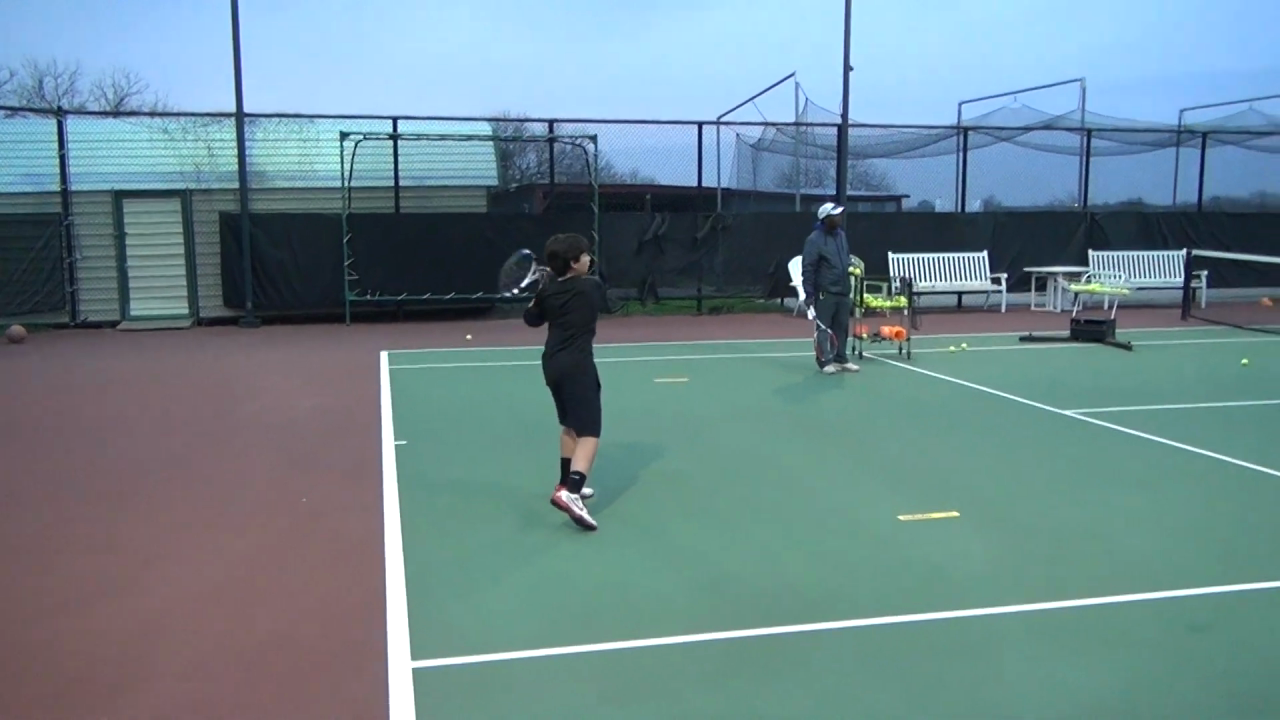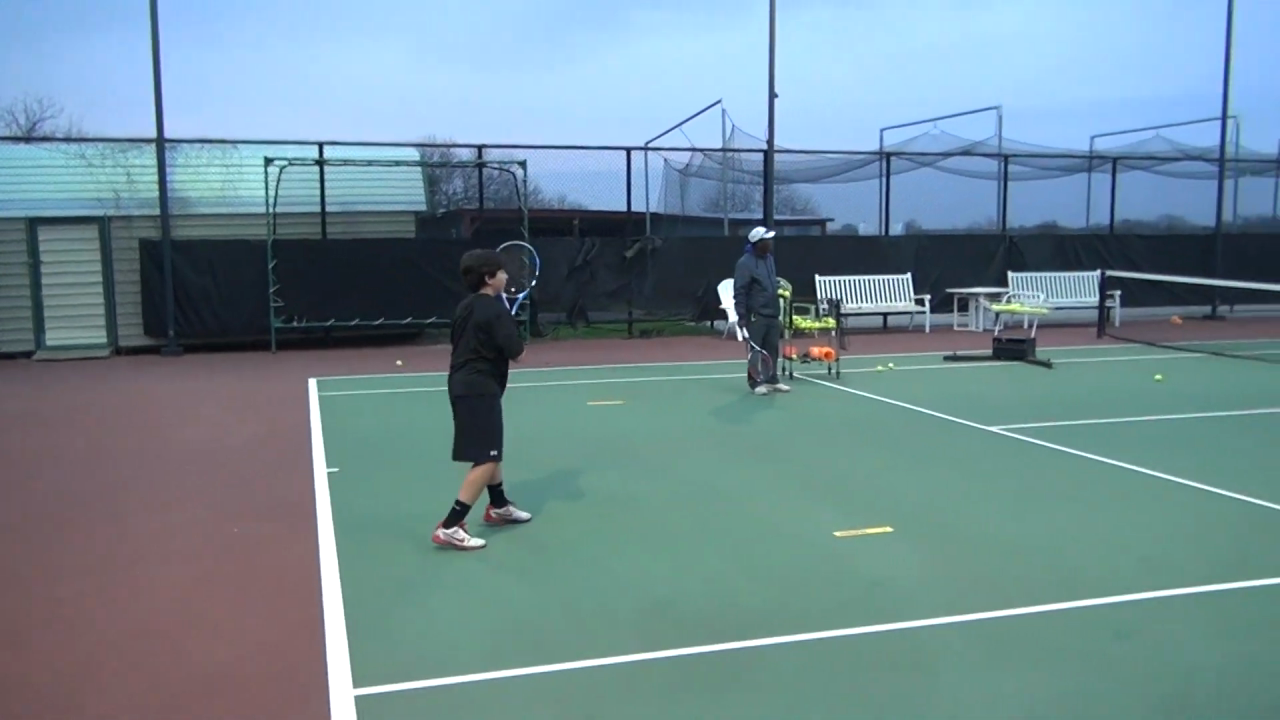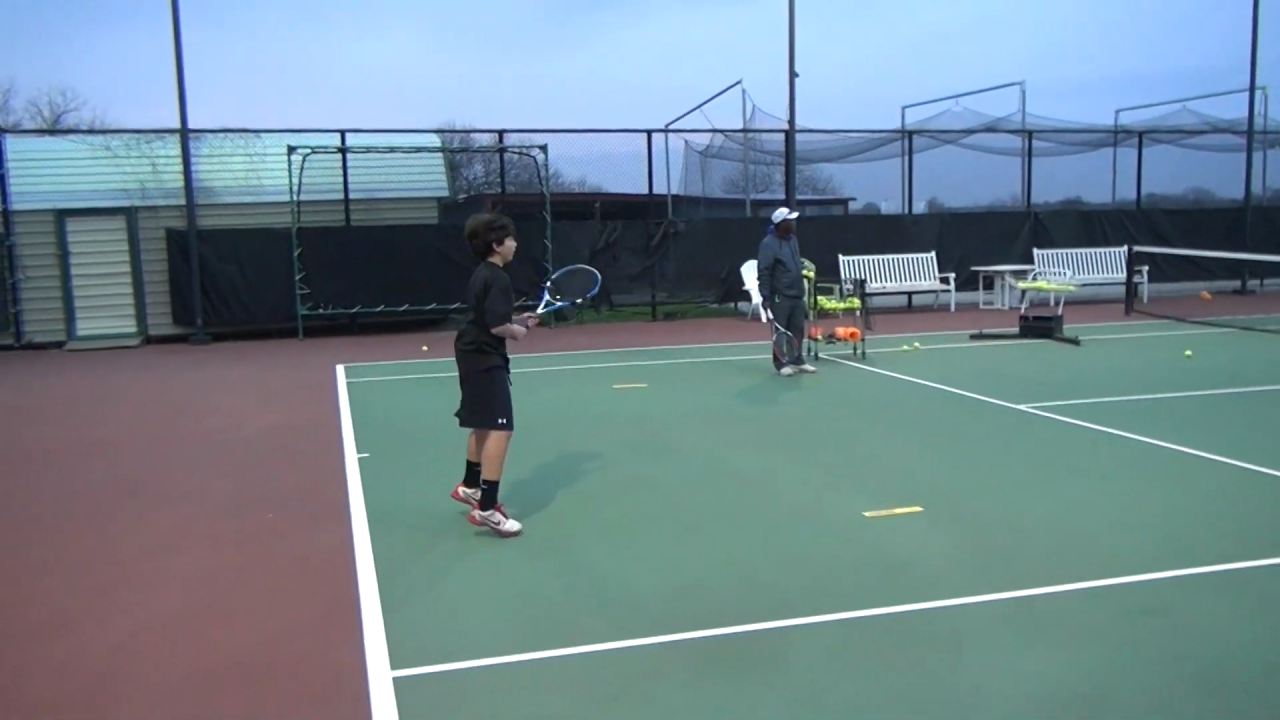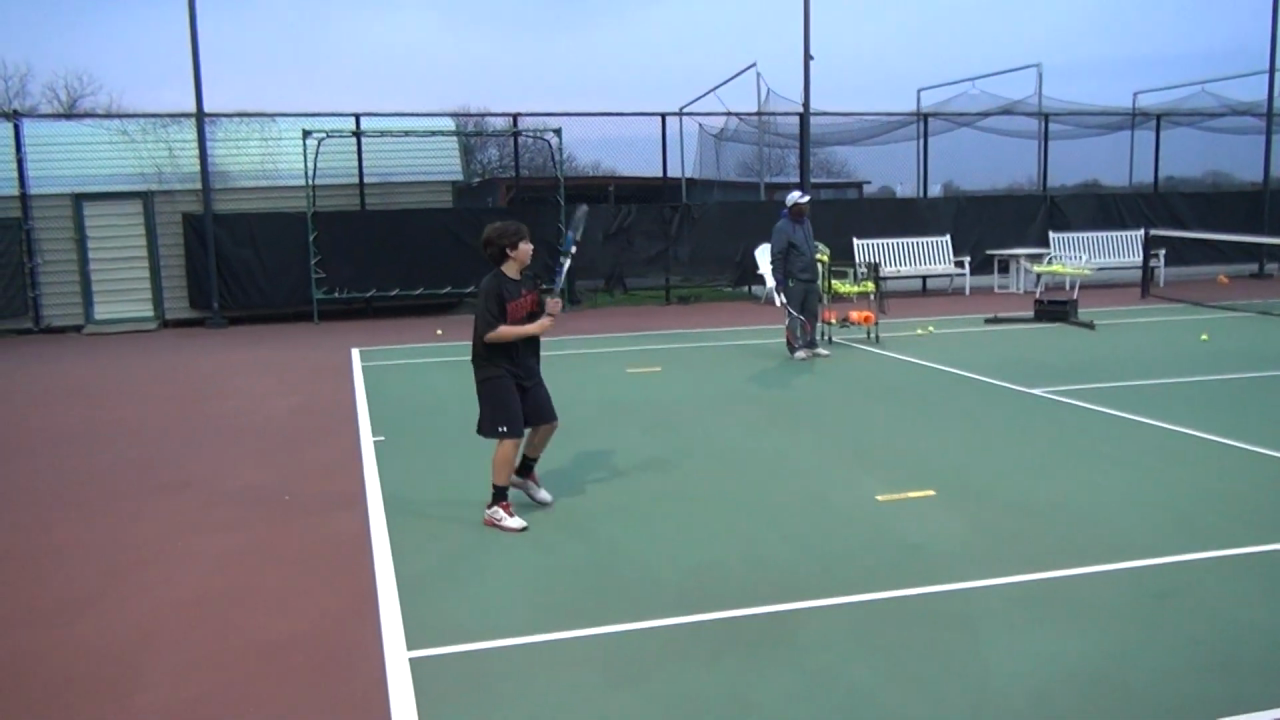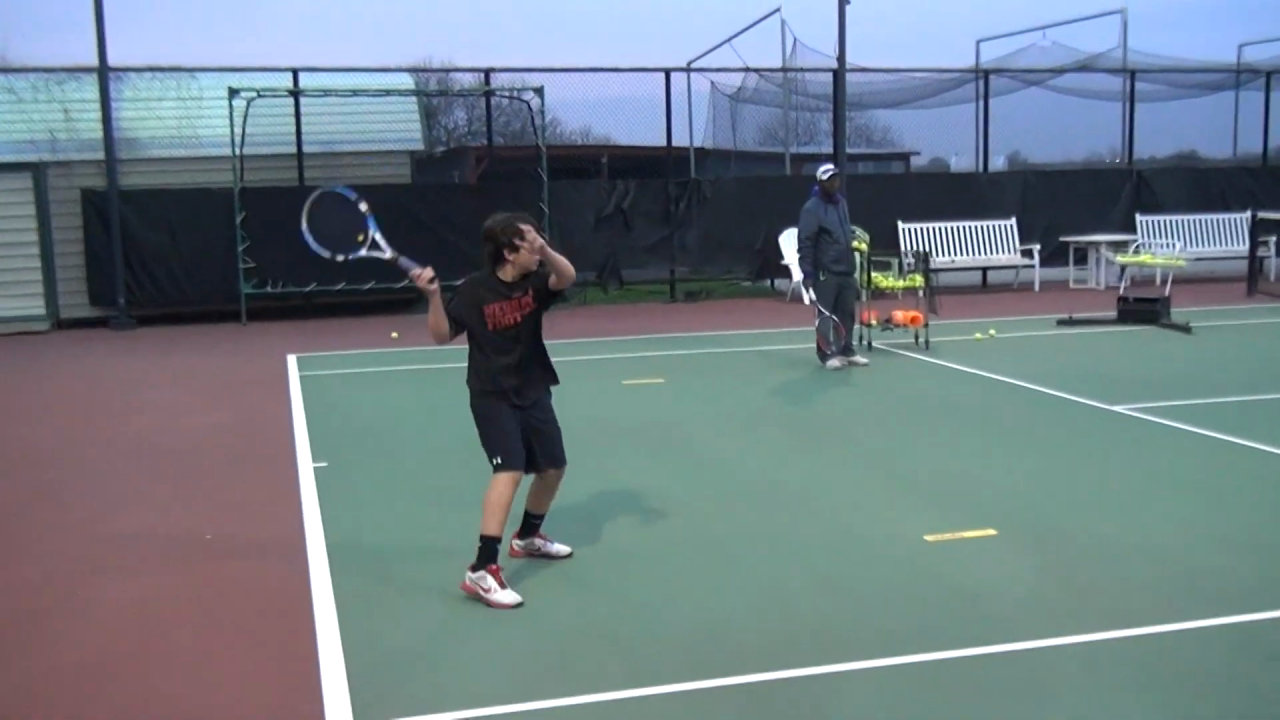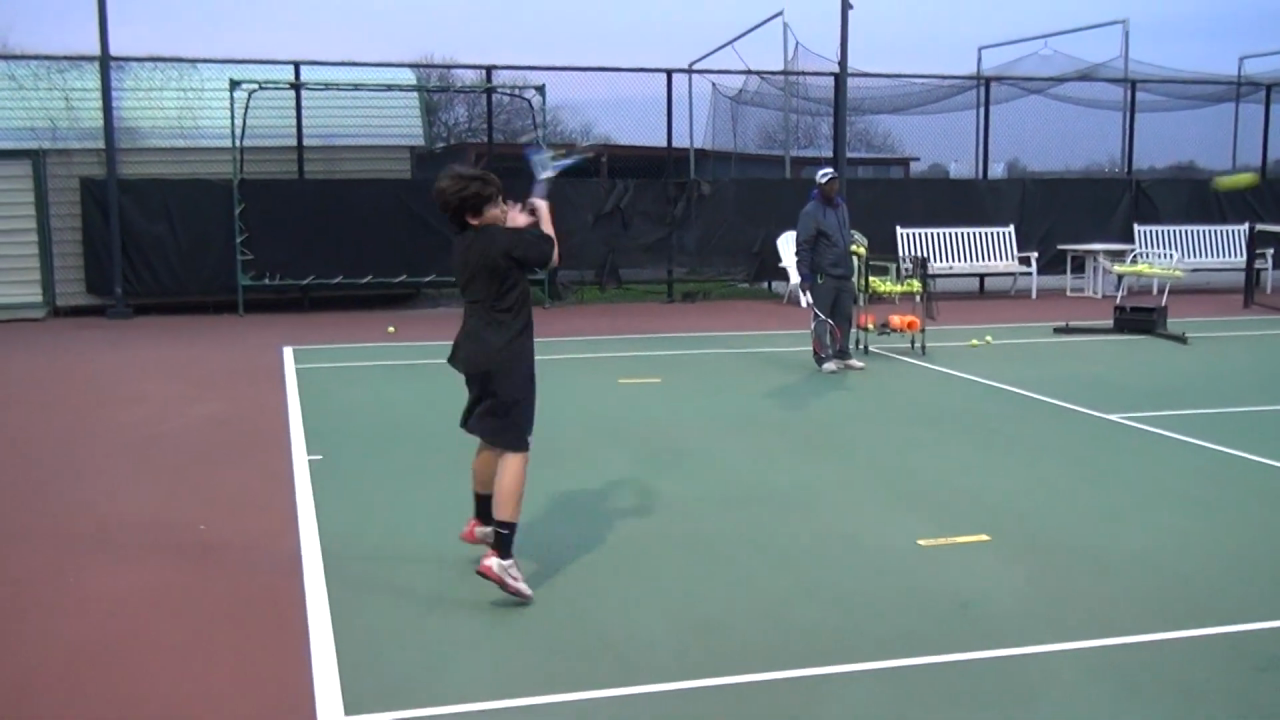
dt=0.5s
person 1, frame 1
left shoulder: (546, 290)
right shoulder: (593, 287)
left elbow: (530, 321)
left wrist: (544, 287)
left hip: (553, 363)
right hip: (577, 365)
left knee: (572, 424)
right knee: (589, 433)
left ankle: (567, 484)
right ankle: (571, 492)
person 1, frame 2
left shoulder: (464, 308)
right shoulder: (498, 311)
right elbow: (517, 354)
right wrist: (514, 340)
left hip: (461, 384)
right hip: (480, 389)
left knee: (487, 452)
right knee: (487, 459)
left ankle: (498, 506)
right ankle: (450, 526)
person 1, frame 3
left shoulder: (483, 274)
right shoulder: (498, 279)
right elbow: (497, 326)
left wrist: (518, 320)
right wrist: (517, 331)
left hip: (474, 357)
right hip: (484, 360)
left knee: (483, 424)
right knee: (501, 428)
left ankle: (470, 486)
right ankle: (487, 508)
person 1, frame 4
left shoulder: (528, 281)
right shoulder: (491, 286)
left elbow: (532, 319)
right elbow: (490, 332)
left wrist: (550, 312)
right wrist: (533, 329)
left hip: (525, 366)
right hip: (495, 371)
left knee: (547, 421)
right knee: (512, 435)
left ankle: (523, 473)
right ankle: (497, 506)
person 1, frame 5
left shoulder: (536, 281)
right shoulder: (475, 289)
left elbow: (568, 277)
right elbow: (442, 334)
left wrist: (545, 249)
right wrist: (434, 295)
left hip: (532, 392)
right hip: (491, 395)
left knee: (553, 467)
right knee: (509, 470)
left ankle: (528, 536)
person 1, frame 6
left shoulder: (467, 242)
right shoulder: (499, 240)
right elbow: (549, 255)
left wrist: (515, 222)
right wrist: (543, 212)
left hip: (482, 353)
right hip: (505, 358)
left knee: (494, 439)
right knee: (514, 449)
left ankle: (482, 521)
person 2, frame 1
left shoulder: (841, 235)
right shoulder: (814, 240)
right elbow: (808, 269)
left wrist: (852, 268)
right wrist: (809, 293)
left hip: (843, 292)
right hip: (825, 293)
left knee: (842, 328)
left ankle: (840, 359)
right ankle: (824, 361)
person 2, frame 2
left shoulder: (769, 258)
right shoulder: (745, 263)
right elbow: (740, 291)
left wrist: (780, 290)
right wrist: (742, 315)
left hip: (773, 314)
right hip: (756, 315)
left knee: (772, 349)
left ankle: (771, 380)
right ankle: (756, 382)
person 2, frame 3
left shoulder: (792, 239)
right shoulder: (769, 244)
right elbow: (763, 272)
left wrist: (804, 270)
right wrist: (766, 297)
left hip: (797, 294)
right hip: (780, 297)
left knee: (797, 330)
left ankle: (797, 360)
right ankle: (781, 363)
person 2, frame 4
left shoulder: (806, 223)
right shoulder: (782, 227)
right elbow: (777, 256)
left wrist: (817, 254)
right wrist: (779, 280)
left hip: (811, 278)
right hip: (794, 280)
left knee: (811, 314)
left ankle: (811, 344)
right ankle: (794, 347)
person 2, frame 5
left shoulder: (842, 203)
right shoulder: (812, 208)
right elbow: (805, 243)
left wrist: (855, 241)
right wrist: (808, 273)
left hip: (847, 271)
right hip: (825, 273)
left knee: (847, 313)
left ankle: (847, 351)
right ankle: (827, 354)
person 2, frame 6
left shoulder: (842, 206)
right shoulder: (811, 211)
right elbow: (803, 246)
right wrist: (805, 276)
left hip: (845, 274)
right hip: (823, 276)
left knee: (844, 317)
left ankle: (843, 354)
right ankle: (823, 357)
